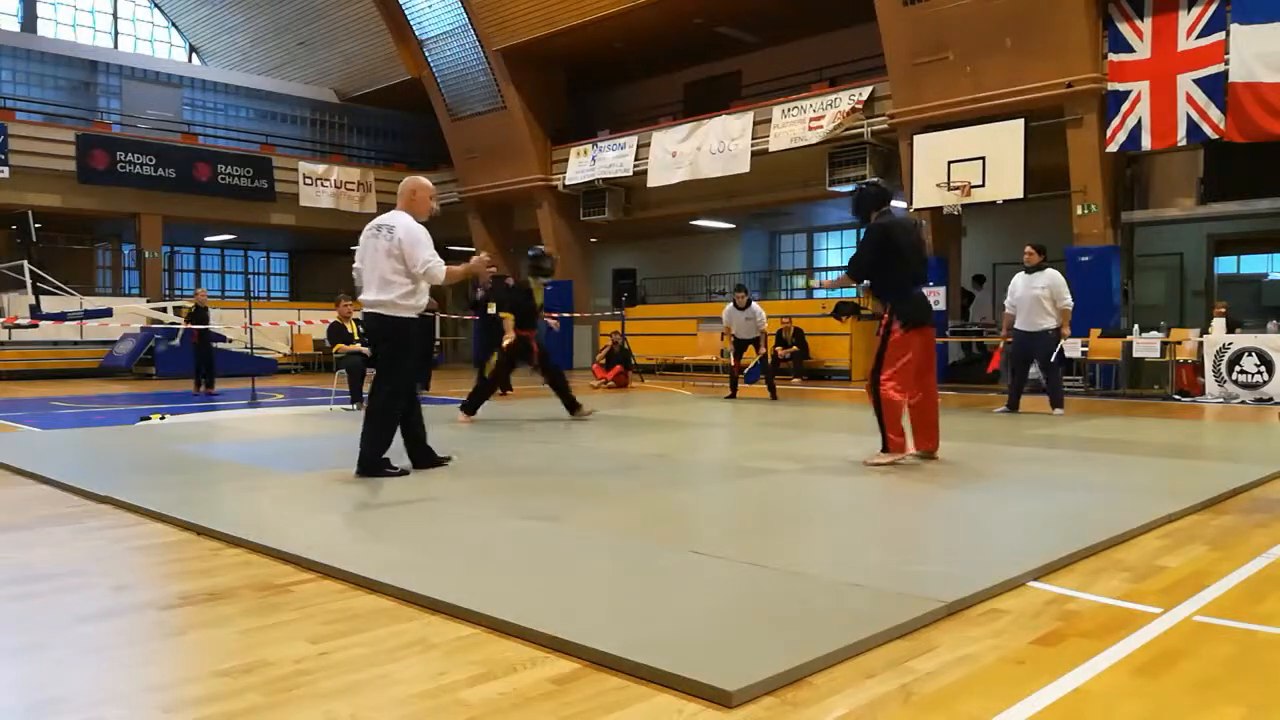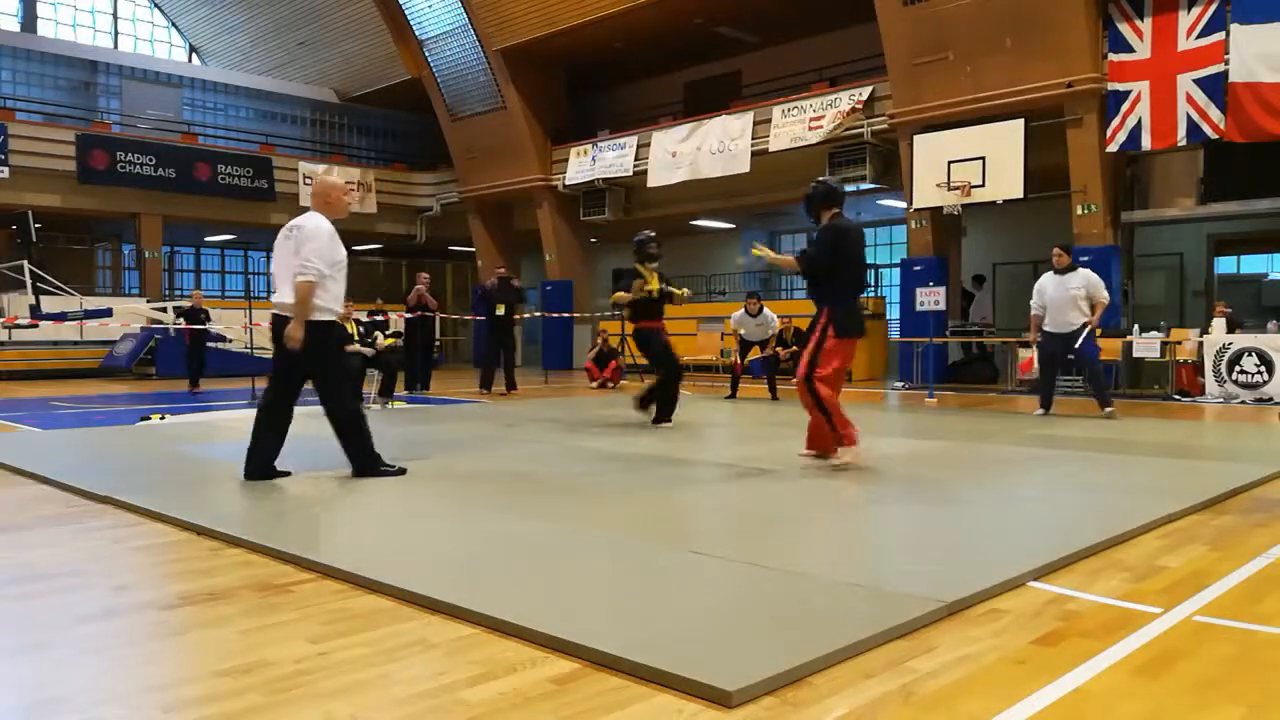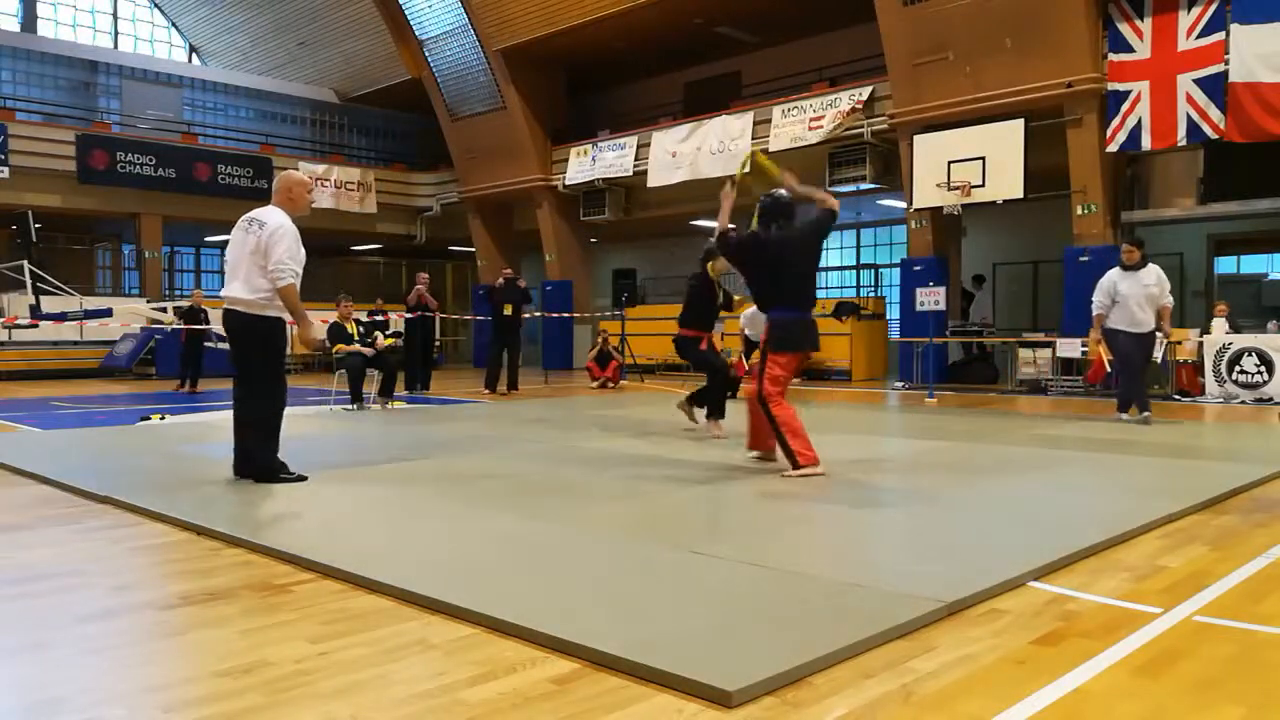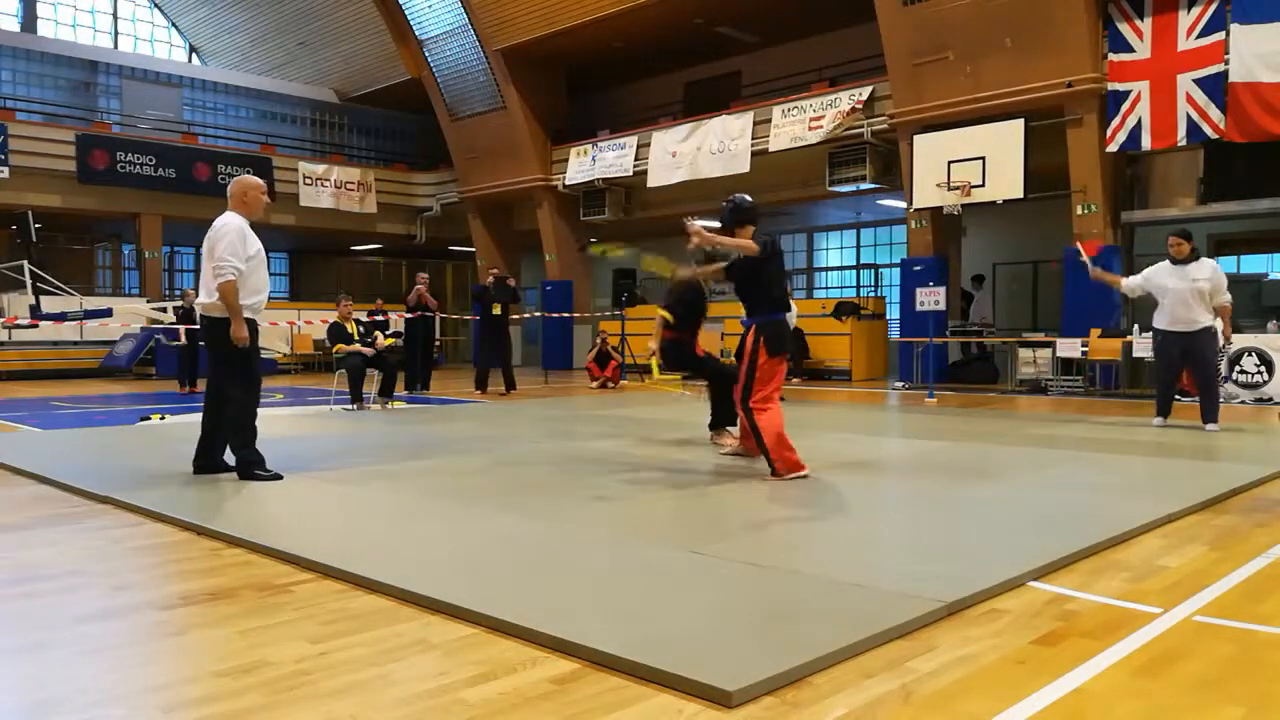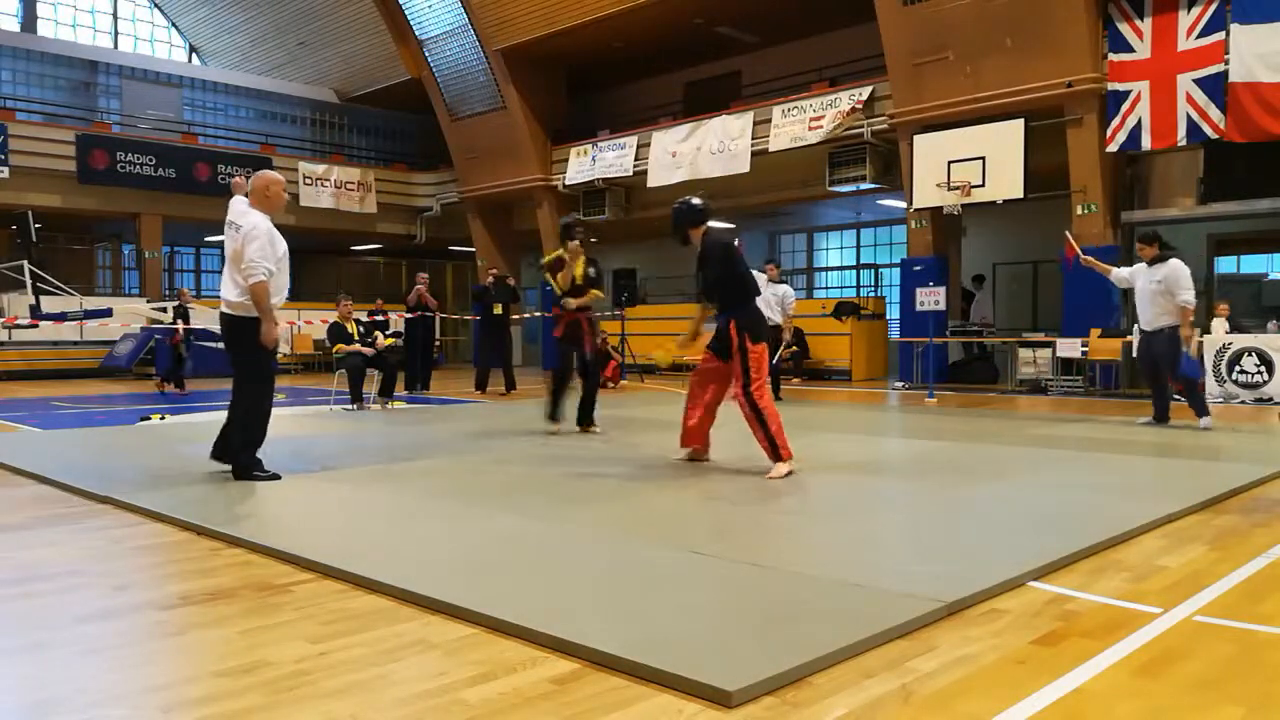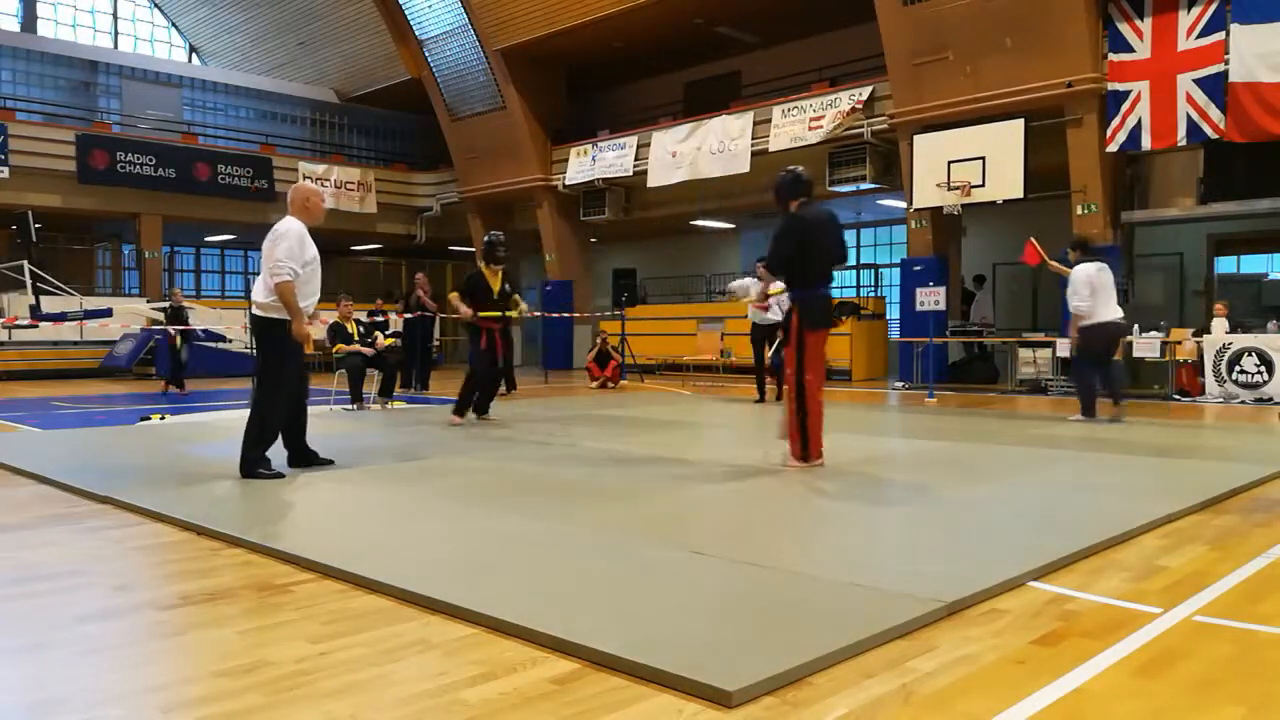
dt=0.7s
person 1, frame 1
left shoulder: (373, 226)
right shoulder: (412, 230)
left elbow: (359, 273)
right elbow: (434, 273)
right wrist: (470, 268)
left hip: (374, 316)
right hip: (397, 320)
left knee: (403, 386)
right knee: (391, 389)
left ankle: (421, 453)
right ankle: (371, 460)
person 1, frame 2
left shoulder: (291, 228)
right shoulder: (320, 228)
right elbow: (306, 277)
right wrist: (299, 322)
left hip: (284, 319)
right hip: (313, 323)
left knee: (280, 393)
right knee: (339, 394)
left ankle: (259, 463)
right ankle: (365, 460)
person 1, frame 3
left shoulder: (248, 219)
right shoulder: (282, 226)
left elbow: (231, 266)
right elbow: (284, 281)
right wrist: (304, 324)
left hip: (236, 313)
right hip: (261, 319)
left knee: (248, 389)
right knee: (269, 392)
left ankle: (247, 460)
right ankle: (267, 465)
person 1, frame 4
left shoulder: (232, 226)
right shoulder: (233, 226)
right elbow: (226, 278)
right wrist: (238, 322)
left hip: (220, 320)
right hip: (230, 322)
left knee: (222, 389)
right knee: (243, 389)
left ankle: (208, 457)
right ankle: (248, 461)
person 1, frame 5
left shoulder: (239, 212)
right shoulder: (260, 227)
left elbow: (239, 198)
right elbow: (256, 278)
left wrist: (239, 188)
right wrist: (269, 322)
left hip: (238, 317)
right hip: (250, 320)
left knee: (249, 388)
right knee: (256, 389)
left ankle: (229, 449)
right ankle: (245, 463)
person 1, frame 6
left shoulder: (293, 229)
right shoulder: (293, 230)
right elbow: (282, 279)
left wrist: (306, 311)
right wrist: (298, 319)
left hip: (282, 322)
right hip: (276, 322)
left knee: (295, 388)
right knee: (273, 391)
left ankle: (299, 452)
right ankle: (252, 460)
person 2, frame 1
left shoulder: (878, 229)
right shoulder: (910, 225)
left elbow: (856, 272)
left wrist: (830, 283)
right wrist: (879, 284)
left hip: (900, 311)
right hip: (919, 306)
left knee: (885, 379)
right knee: (922, 381)
left ankle: (893, 446)
right ankle: (927, 444)
person 2, frame 2
left shoulder: (832, 231)
right shoulder: (852, 230)
left elbow: (803, 265)
left wrist: (771, 257)
left hip: (836, 316)
right hip: (847, 312)
left knee: (811, 378)
right knee: (828, 382)
left ankle: (844, 439)
right ankle: (824, 444)
person 2, frame 3
left shoulder: (759, 241)
right shoulder: (807, 235)
left elbow: (721, 237)
right elbow: (833, 206)
left wrist: (727, 203)
right wrist: (798, 189)
left hip: (781, 331)
right hip: (805, 329)
left knee: (770, 397)
right knee: (759, 388)
left ankle: (806, 460)
right ankle: (764, 445)
person 2, frame 4
left shoulder: (765, 244)
right shoulder: (746, 256)
left elbow: (752, 249)
right elbow: (730, 270)
left wrist: (707, 238)
right wrist: (699, 271)
left hip: (766, 333)
right hip: (764, 330)
left knee: (756, 400)
right knee: (748, 392)
left ankle: (788, 464)
right ankle: (747, 443)
person 2, frame 5
left shoulder: (717, 245)
right shoulder: (708, 247)
left elbow: (714, 299)
left wrist: (692, 332)
right wrist: (698, 329)
left hip: (744, 326)
right hip: (730, 326)
left knee: (751, 391)
right knee: (702, 383)
left ankle: (781, 457)
right ankle: (697, 446)
person 2, frame 6
left shoulder: (794, 221)
right shoulder: (827, 217)
left elbow: (775, 265)
right elbow: (839, 258)
left hip: (806, 307)
right hip: (818, 302)
left knee: (802, 378)
right knee: (802, 374)
left ankle: (807, 453)
right ankle: (804, 445)
person 3, frame 1
left shoulder: (540, 287)
right shoulder: (521, 287)
right elbow: (507, 312)
left wrist: (547, 319)
right wrist: (509, 333)
left hip: (531, 338)
right hip: (514, 338)
left knee: (553, 371)
right knee: (498, 375)
left ankle: (574, 408)
right ankle: (467, 410)
person 3, frame 2
left shoulder: (658, 275)
right shoulder: (632, 275)
left elbow: (672, 297)
right elbow: (616, 298)
left wrist: (681, 293)
right wrist: (632, 295)
left hip: (658, 330)
right hip: (644, 332)
left knee: (672, 371)
right knee: (671, 371)
left ankle: (643, 402)
right ankle: (661, 419)
person 3, frame 3
left shoulder: (716, 286)
right shoulder: (701, 279)
left elbow: (730, 304)
right elbow: (717, 267)
left hip: (703, 340)
right hip: (689, 341)
left knee: (723, 375)
right knee: (720, 370)
left ankle: (689, 402)
right ankle: (713, 419)
person 3, frame 4
left shoulder: (695, 286)
right shoulder: (689, 284)
right elbow: (663, 313)
right wrist: (655, 341)
left hip: (685, 345)
right hip: (679, 346)
left knee: (725, 374)
right knee: (725, 375)
left ankle: (719, 428)
right ankle: (718, 430)
person 3, frame 5
left shoulder: (592, 264)
right shoulder: (556, 262)
left elbow: (596, 294)
right elbow: (562, 285)
left wrist: (578, 301)
right wrist: (570, 259)
left hip: (585, 323)
right hip: (563, 323)
left knee: (591, 373)
right knee: (562, 369)
left ankle: (586, 421)
right ankle: (554, 417)
person 3, frame 6
left shoulder: (506, 278)
right shoulder: (475, 277)
left elbow: (512, 296)
right elbow: (454, 295)
left wrist: (520, 304)
right wrist: (461, 307)
left hip: (497, 332)
right hip: (478, 330)
left knee: (495, 374)
right knee: (478, 370)
left ankle: (481, 409)
right ankle: (459, 411)
person 4, frame 1
left shoulder: (1052, 276)
right shoulder: (1017, 278)
left elbow: (1065, 303)
right elbow: (1010, 307)
left wrist: (1065, 326)
right wrist: (1005, 329)
left hip: (1047, 332)
right hip: (1021, 332)
left knee: (1050, 371)
right knee: (1016, 369)
left ankle: (1057, 406)
right ankle: (1011, 405)
person 4, frame 2
left shoulder: (1086, 276)
right shoulder: (1045, 280)
left elbow: (1102, 297)
right elbow: (1037, 308)
left wrist: (1096, 316)
right wrist: (1033, 331)
left hip: (1080, 330)
right hip: (1051, 333)
left knee: (1093, 366)
right knee: (1047, 371)
left ankle: (1106, 405)
right ankle: (1044, 406)
person 4, frame 3
left shoulder: (1155, 272)
right shoulder: (1112, 277)
left elbow: (1164, 301)
right elbow: (1100, 306)
left wrist: (1166, 324)
right wrist: (1096, 331)
left hip: (1146, 332)
right hip: (1119, 332)
left knee: (1130, 373)
right knee: (1133, 371)
left ankle: (1122, 409)
right ankle: (1144, 411)
person 4, frame 4
left shoulder: (1210, 267)
right shoulder: (1159, 270)
left elbow: (1221, 300)
right elbow: (1131, 284)
left wrist: (1226, 326)
right wrist: (1103, 277)
left hip: (1201, 332)
right hip: (1167, 333)
left knee: (1207, 376)
right knee: (1166, 376)
left ankle: (1210, 420)
right ankle: (1161, 414)
person 4, frame 5
left shoulder: (1174, 267)
right shoulder: (1142, 269)
left elbow: (1186, 299)
right elbow: (1119, 276)
left wrist: (1185, 327)
right wrist: (1094, 264)
left hip: (1171, 329)
right hip: (1149, 331)
left knee: (1178, 372)
right knee: (1152, 375)
left ankle: (1203, 413)
right ankle: (1160, 415)
person 4, frame 6
left shoulder: (1080, 270)
right shoulder: (1102, 268)
left elbow: (1079, 304)
left wrist: (1073, 329)
left hip: (1093, 329)
right hip: (1115, 324)
left knee: (1082, 369)
right knee: (1105, 367)
left ankle: (1088, 412)
right ankle: (1117, 401)
